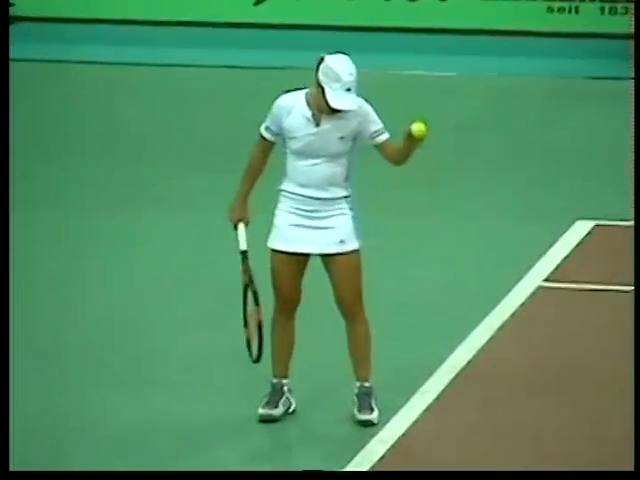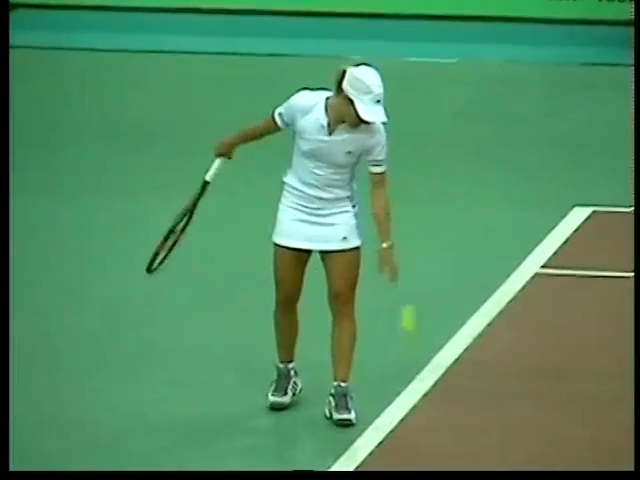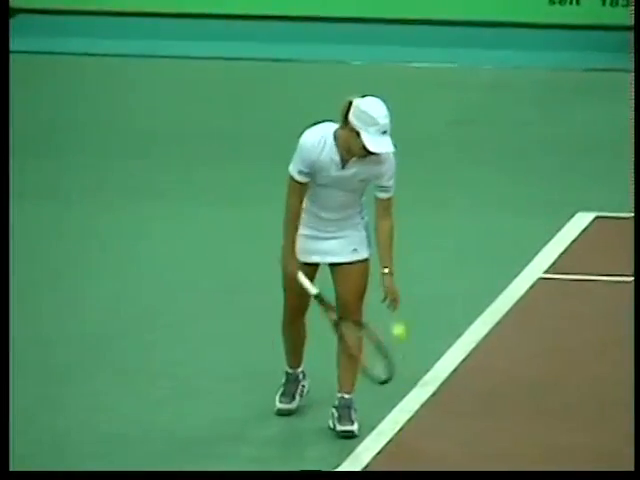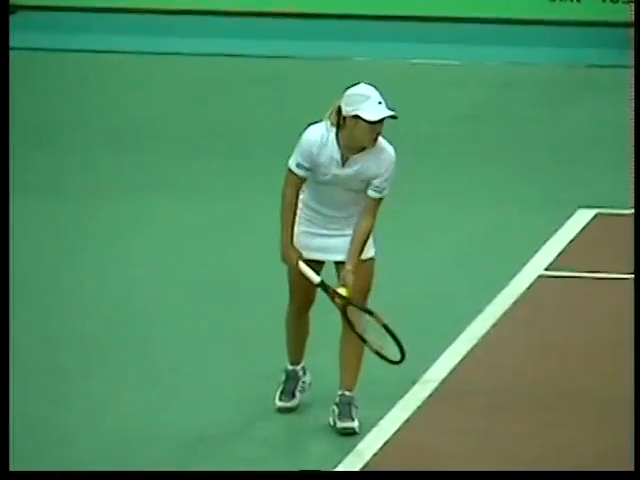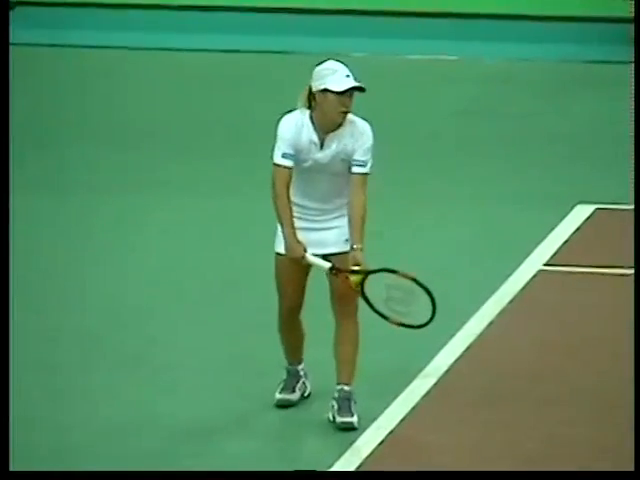
dt=1s
person 1, frame 1
left shoulder: (359, 112)
right shoulder: (285, 106)
left elbow: (394, 155)
right elbow: (261, 151)
left wrist: (411, 142)
right wrist: (241, 200)
left hip: (336, 217)
right hip: (291, 215)
left knee: (351, 308)
right knee: (284, 305)
left ankle: (364, 389)
right ankle: (280, 388)
person 1, frame 2
left shoulder: (373, 132)
right shoulder: (303, 104)
left elbow: (378, 186)
right elbow: (269, 126)
left wrist: (386, 244)
right wrist: (232, 142)
left hip: (339, 218)
right hip: (295, 213)
left knee: (342, 303)
right knee: (286, 300)
left ankle: (340, 390)
right ankle: (286, 372)
person 1, frame 3
left shoulder: (383, 159)
right shoulder: (313, 141)
left elbow: (384, 216)
right elbow: (295, 198)
left wrist: (388, 271)
right wrist: (288, 250)
left hip: (350, 236)
right hip: (307, 232)
left knee: (351, 316)
right knee: (294, 311)
left ankle: (344, 402)
right ankle: (294, 376)
person 1, frame 4
left shoulder: (385, 156)
right shoulder: (314, 138)
left elbow: (368, 215)
right elbow: (291, 190)
left wrist: (350, 267)
right wrist: (286, 243)
left hip: (353, 235)
right hip: (309, 229)
right knee: (299, 307)
left ankle: (345, 399)
right ankle: (295, 373)
person 1, frame 5
left shoulder: (360, 132)
right shoulder: (291, 125)
left elbow: (358, 192)
right elbow: (280, 186)
left wrist: (357, 246)
right wrist: (290, 237)
left hip: (339, 228)
right hip: (296, 225)
left knee: (345, 310)
right knee: (289, 308)
left ankle: (344, 393)
right ankle: (296, 373)
